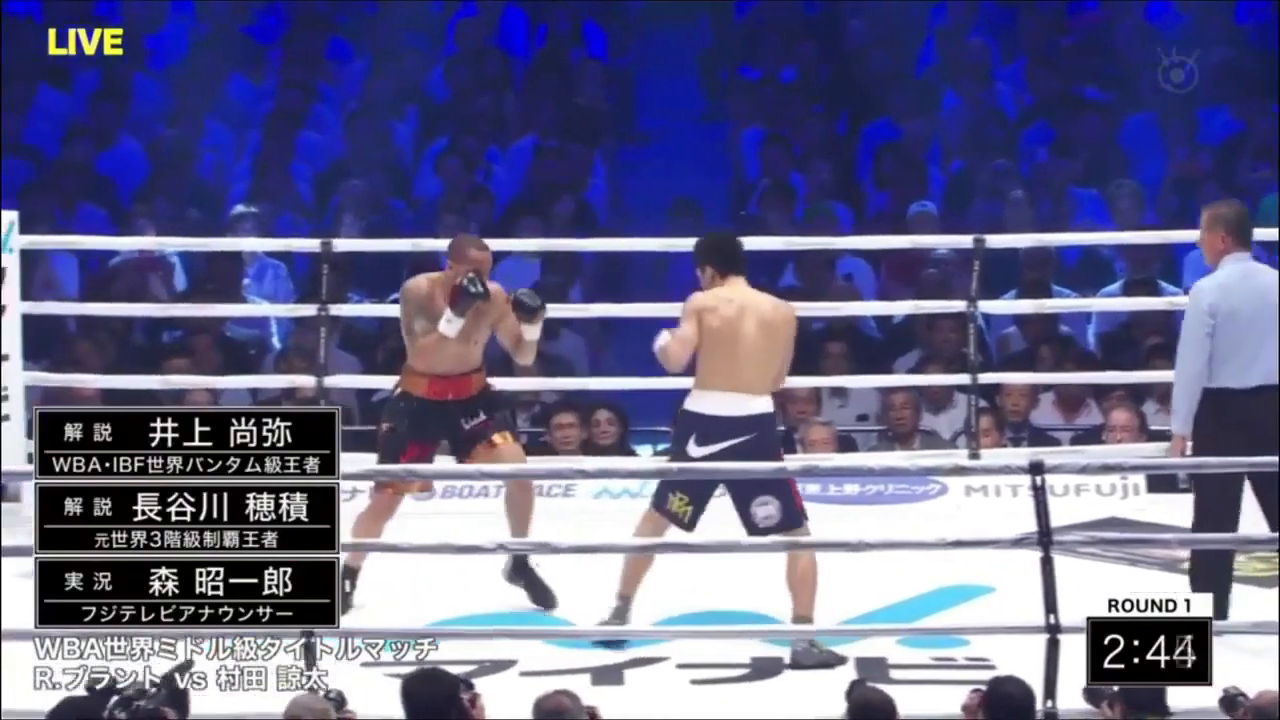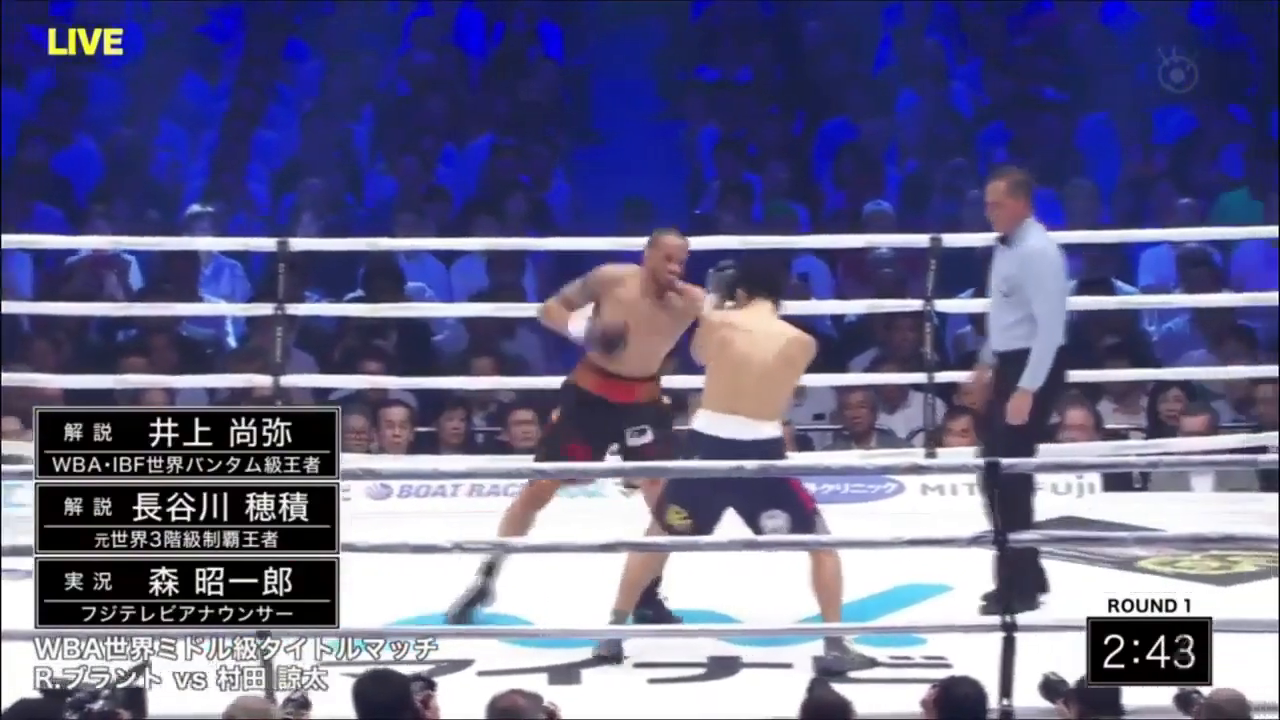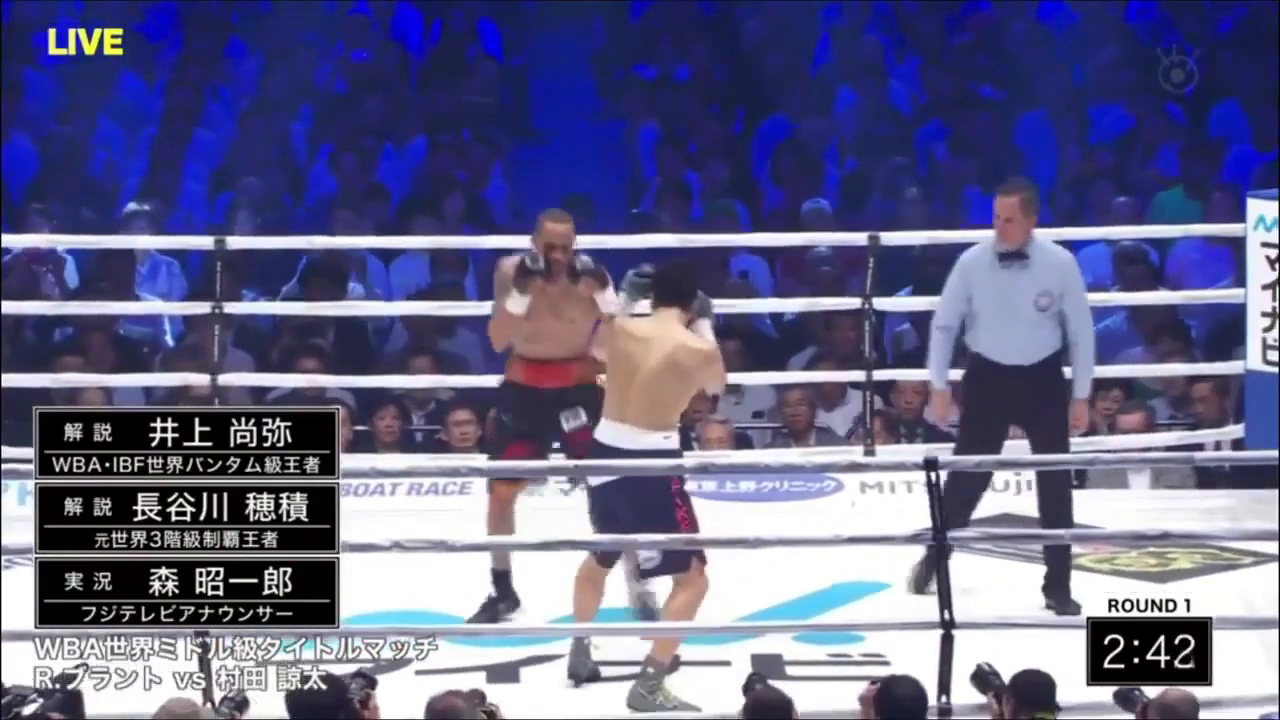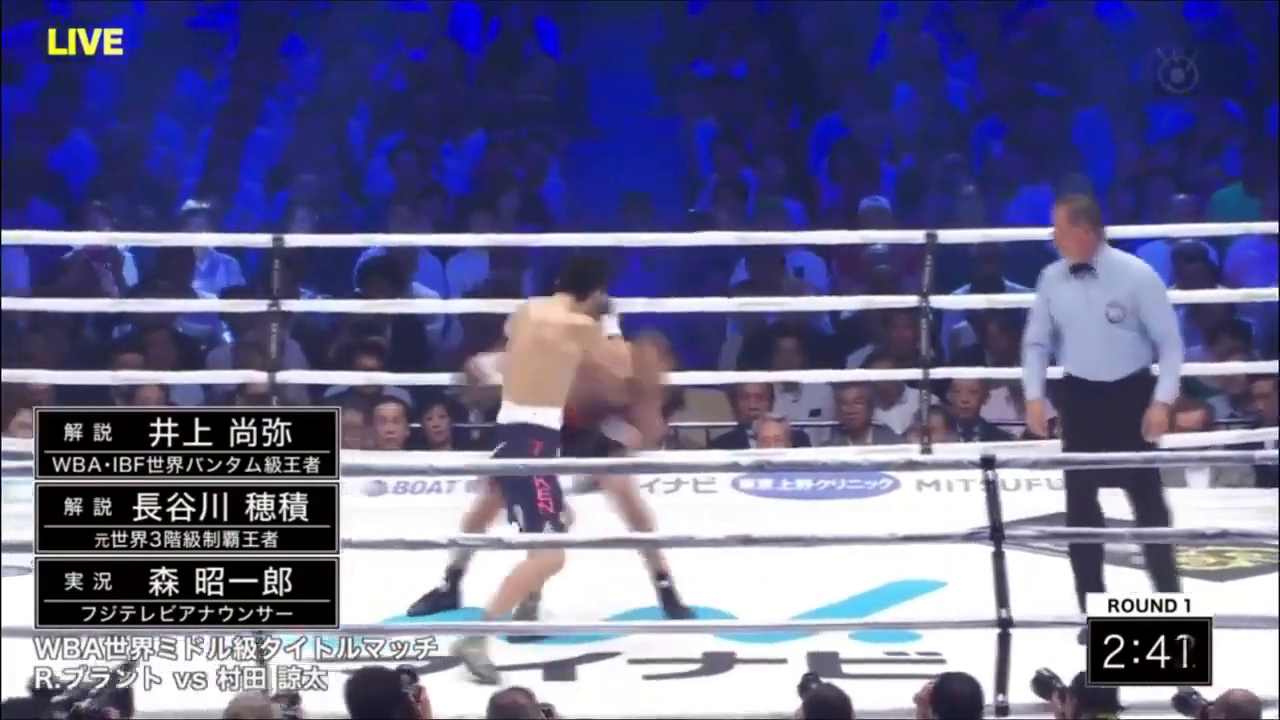
dt=1s
person 1, frame 1
left shoulder: (1208, 290)
left elbow: (1191, 365)
left wrist: (1180, 428)
left hip: (1225, 409)
left knee: (1214, 513)
left ankle: (1207, 610)
person 1, frame 2
left shoulder: (1039, 252)
right shoulder: (1006, 247)
left elbow: (1051, 326)
left wrist: (1028, 389)
right wrist: (986, 361)
left hip: (1032, 372)
right hip: (1008, 368)
left knee: (1009, 476)
right knee: (996, 473)
left ankle: (1019, 587)
right ankle: (1021, 572)
person 1, frame 3
left shoulder: (1060, 263)
right shoulder: (972, 262)
left elbow: (1080, 331)
right elbow: (945, 325)
left wrist: (1081, 394)
right wrist: (939, 386)
left hip: (1042, 378)
right hip: (987, 377)
left knee: (1055, 483)
right knee: (966, 474)
left ankle: (1057, 585)
right ankle: (933, 557)
person 1, frame 4
left shoulder: (1134, 275)
right shoulder: (1053, 279)
left elbow: (1170, 341)
right elbow: (1036, 342)
left wrist: (1162, 402)
right wrist: (1034, 397)
left hip: (1130, 396)
right hip: (1079, 397)
left knee: (1146, 495)
right knee: (1079, 500)
left ankle: (1166, 587)
right ankle: (1092, 605)
person 2, frame 1
left shoulder: (702, 303)
right shoulder: (783, 312)
left elbow: (675, 360)
left wrist: (665, 339)
left hip: (703, 428)
right hip: (755, 430)
left knee: (653, 523)
right knee: (796, 537)
left ankle: (618, 615)
right ankle: (804, 641)
person 2, frame 2
left shoulder: (717, 322)
right shoulder: (802, 343)
left wrist: (715, 297)
left hip: (706, 448)
right hip: (760, 454)
left knee: (657, 538)
right knee: (820, 547)
left ankle: (613, 636)
right ankle: (835, 648)
person 2, frame 3
left shoulder: (621, 330)
right shoulder: (702, 350)
left elbow: (600, 350)
right elbow: (715, 388)
left wrist: (626, 296)
right wrist: (705, 323)
left hip: (606, 458)
right hip: (653, 468)
left knee: (597, 560)
right knee: (692, 580)
left ankle: (579, 653)
right ankle: (648, 685)
person 2, frame 4
left shoulder: (526, 313)
right shoulder: (582, 327)
right elbow: (608, 359)
right wrist: (608, 328)
left hip: (513, 434)
right hip: (531, 441)
left knee: (551, 531)
right knee: (549, 555)
left ankle: (515, 615)
right ankle: (473, 638)
person 3, frame 1
left shoulder: (494, 296)
right shoulder: (417, 291)
left elbow: (523, 356)
right elbow: (420, 358)
left wrist: (532, 324)
right wrist: (455, 313)
left hip: (471, 395)
right hip: (418, 399)
right knee: (385, 499)
left ankle: (521, 564)
right ankle: (348, 579)
person 3, frame 2
left shoulder: (691, 299)
right shoulder: (612, 277)
right elbow: (550, 310)
right wrist: (583, 331)
left hip: (642, 402)
right hip: (588, 392)
left knee: (663, 497)
right knee: (537, 490)
left ankle: (649, 596)
right ankle: (486, 579)
person 3, frame 3
left shoulder: (593, 271)
right shoulder: (510, 269)
right elbow: (499, 342)
left wrist: (600, 286)
right wrist: (520, 290)
left hip: (578, 389)
right hip: (524, 389)
right knee: (501, 493)
left ankle: (638, 587)
right ankle: (502, 592)
person 3, frame 4
left shoulder: (645, 377)
left elbow: (647, 437)
left hip: (588, 429)
left knee: (627, 498)
right knee: (488, 504)
left ankle: (665, 588)
right ankle: (450, 588)
